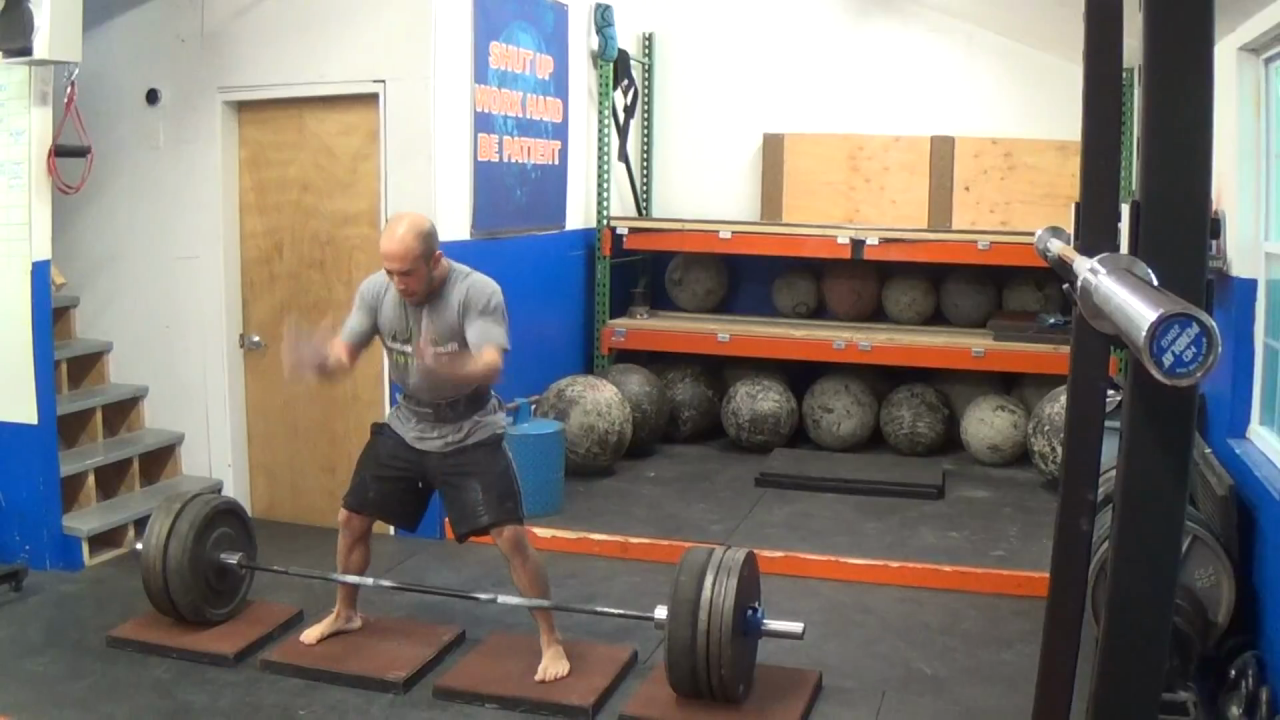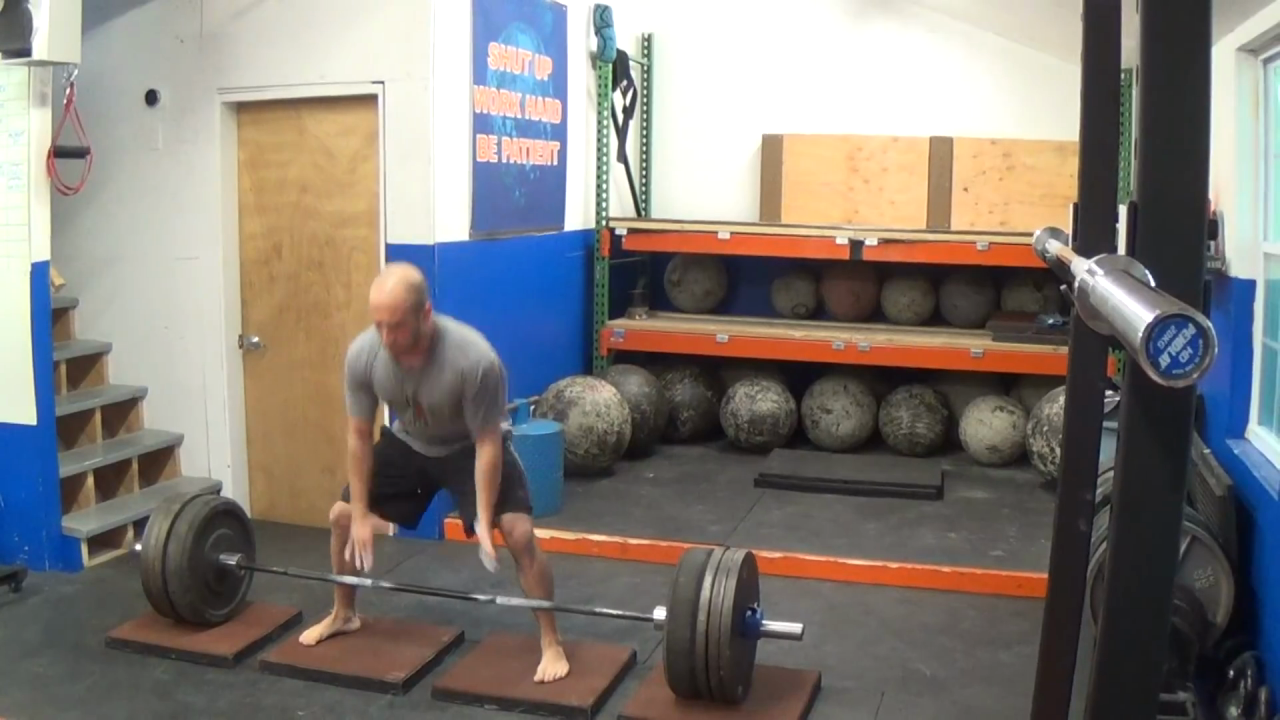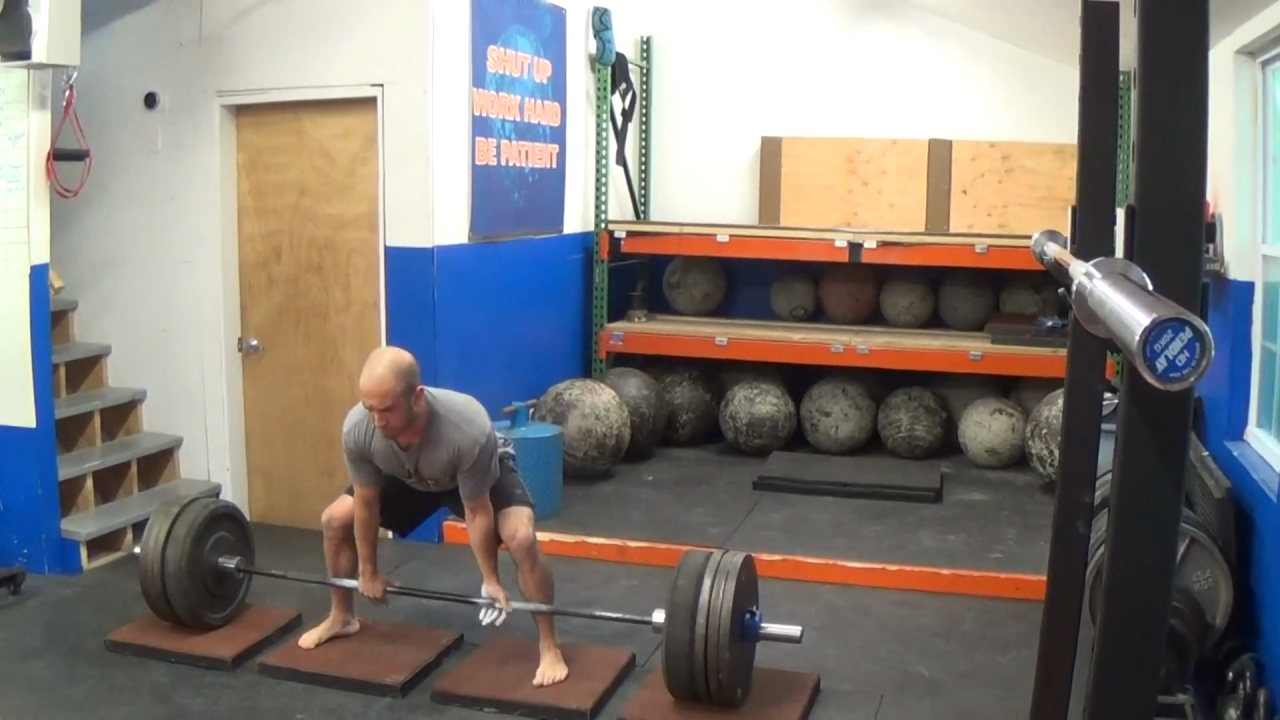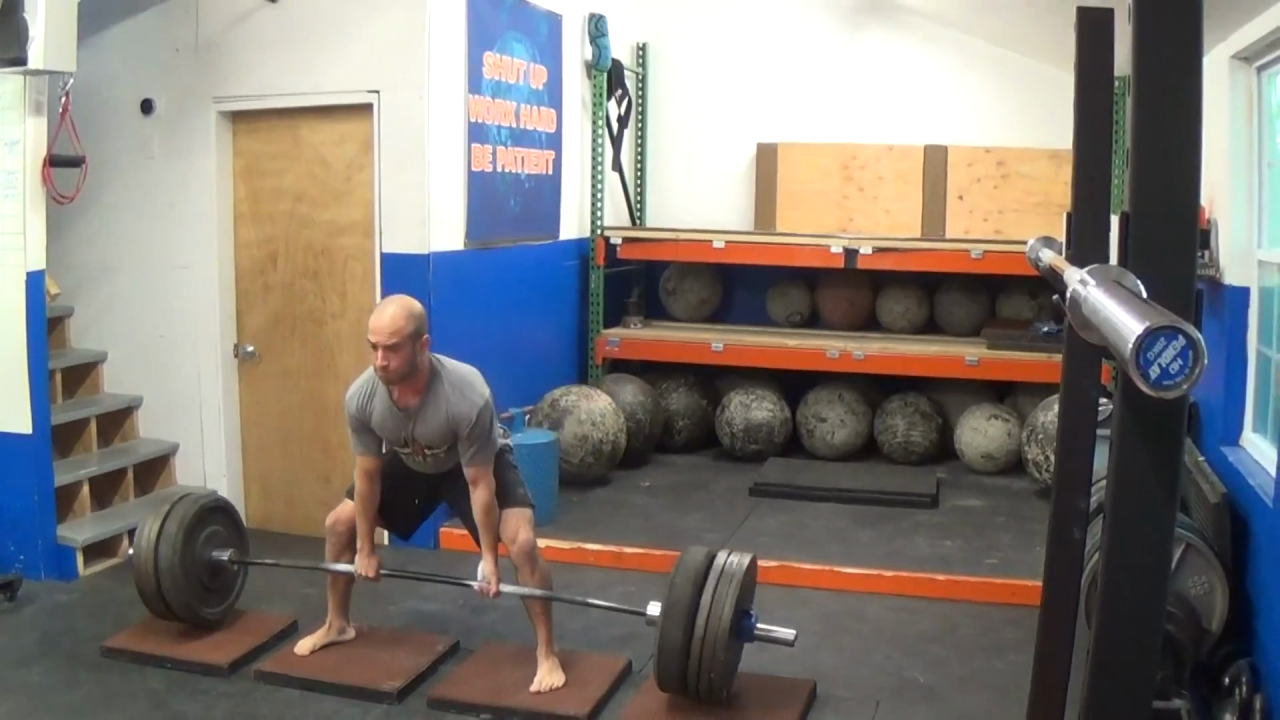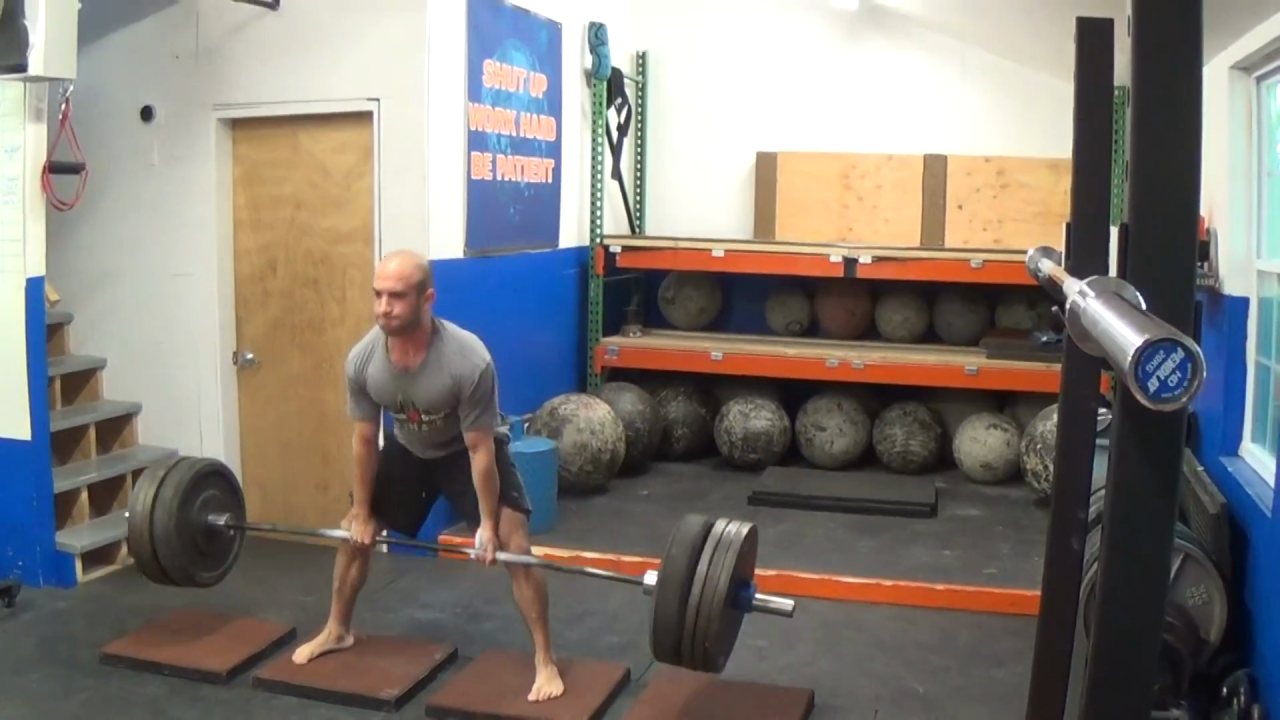
dt=0.3s
person 1, frame 1
left shoulder: (477, 292)
right shoulder: (376, 291)
left elbow: (491, 365)
right elbow: (344, 354)
left wrist: (443, 364)
right wrist: (316, 359)
left hip: (471, 435)
right hip: (405, 429)
left knee: (511, 537)
right knee: (351, 519)
left ankle: (550, 642)
right ankle: (345, 614)
person 1, frame 2
left shoulder: (472, 359)
right shoulder: (362, 357)
left elbow: (488, 445)
right elbow: (360, 436)
left wrist: (485, 522)
right wrist: (362, 513)
left hip: (471, 444)
right hip: (409, 445)
left knee: (518, 535)
right knee: (342, 521)
left ankle: (550, 642)
right ankle: (344, 614)
person 1, frame 3
left shoulder: (469, 429)
right shoulder: (357, 430)
left elbow: (477, 511)
right elbow: (366, 503)
left wrist: (490, 581)
right wrist: (368, 570)
left hip: (482, 474)
left knee: (521, 538)
right knee: (335, 521)
left ankle: (549, 647)
right ankle: (341, 618)
person 1, frame 4
left shoulder: (468, 396)
right shoulder: (361, 396)
left elbow: (480, 483)
right elbow: (368, 474)
left wrist: (488, 559)
right wrist: (365, 549)
left hip: (479, 461)
right hip: (409, 463)
left knee: (521, 543)
right knee: (340, 526)
left ankle: (546, 654)
right ankle: (337, 624)
person 1, frame 5
left shoulder: (468, 361)
right shoulder: (362, 360)
left elbow: (479, 448)
right elbow: (365, 439)
left wrist: (488, 525)
right wrist: (361, 515)
left hip: (470, 448)
right hip: (408, 450)
left knee: (514, 548)
right knee: (353, 534)
left ankle: (545, 661)
right ankle: (336, 632)
